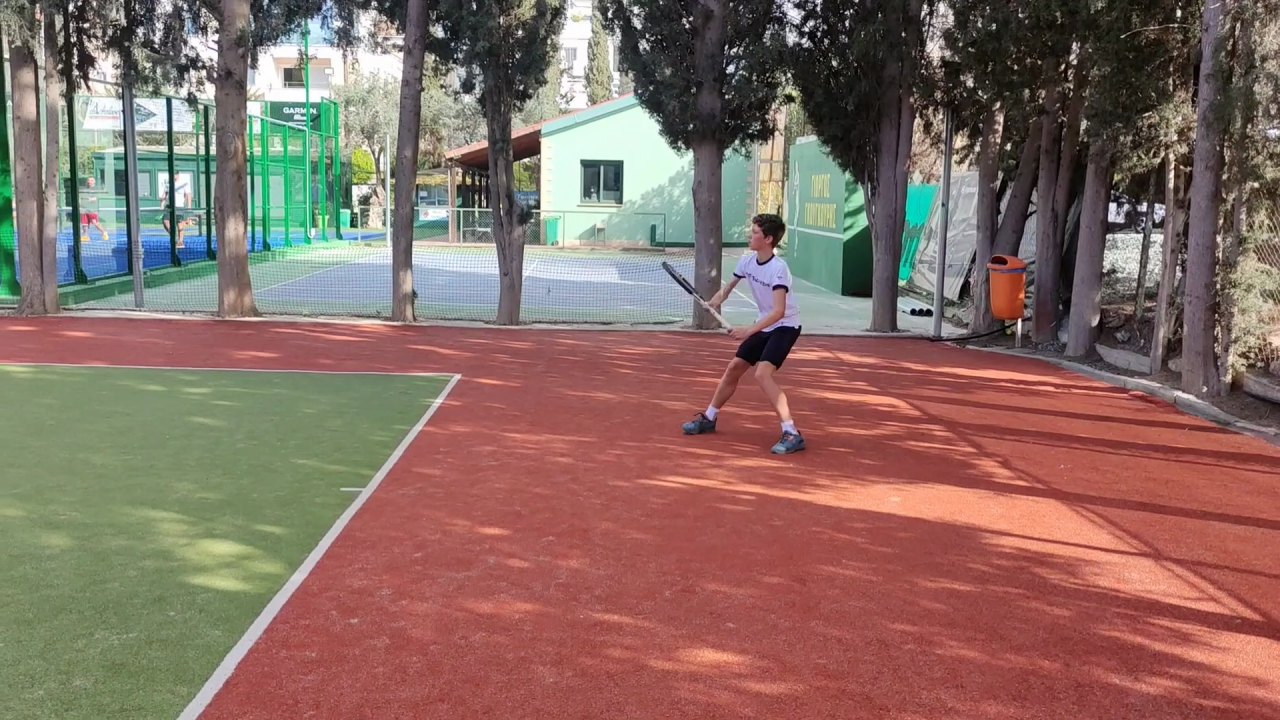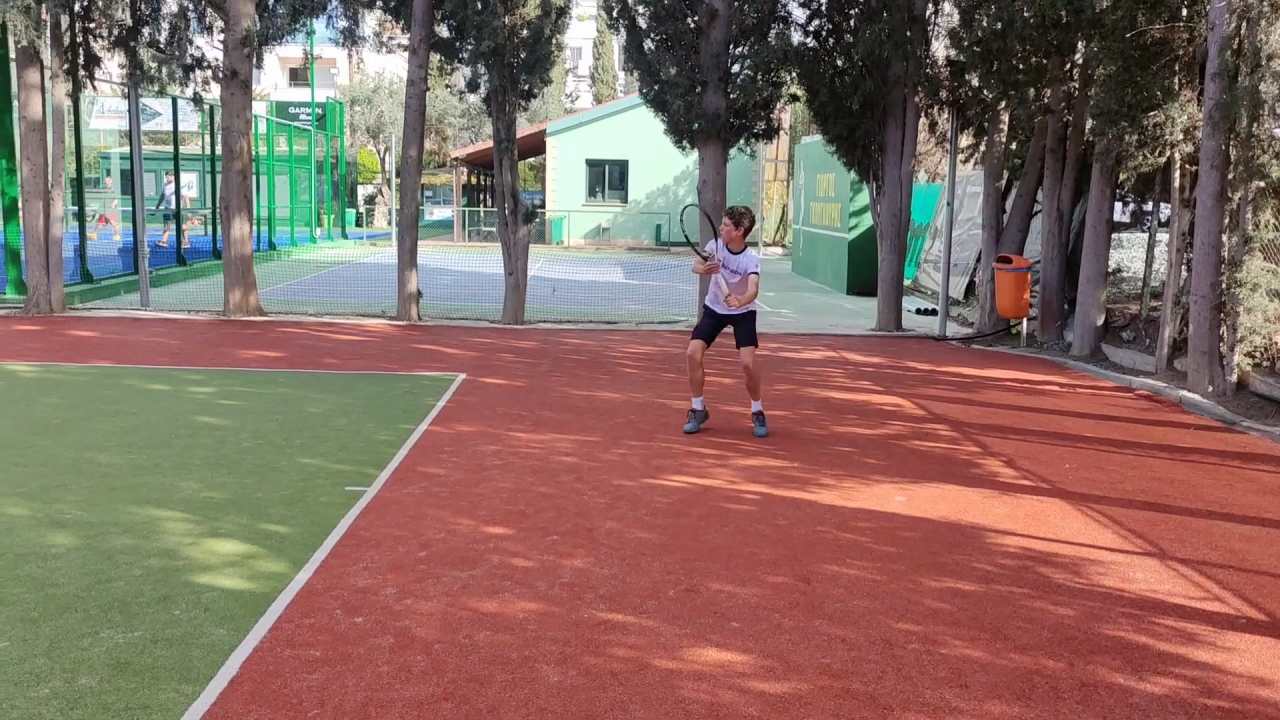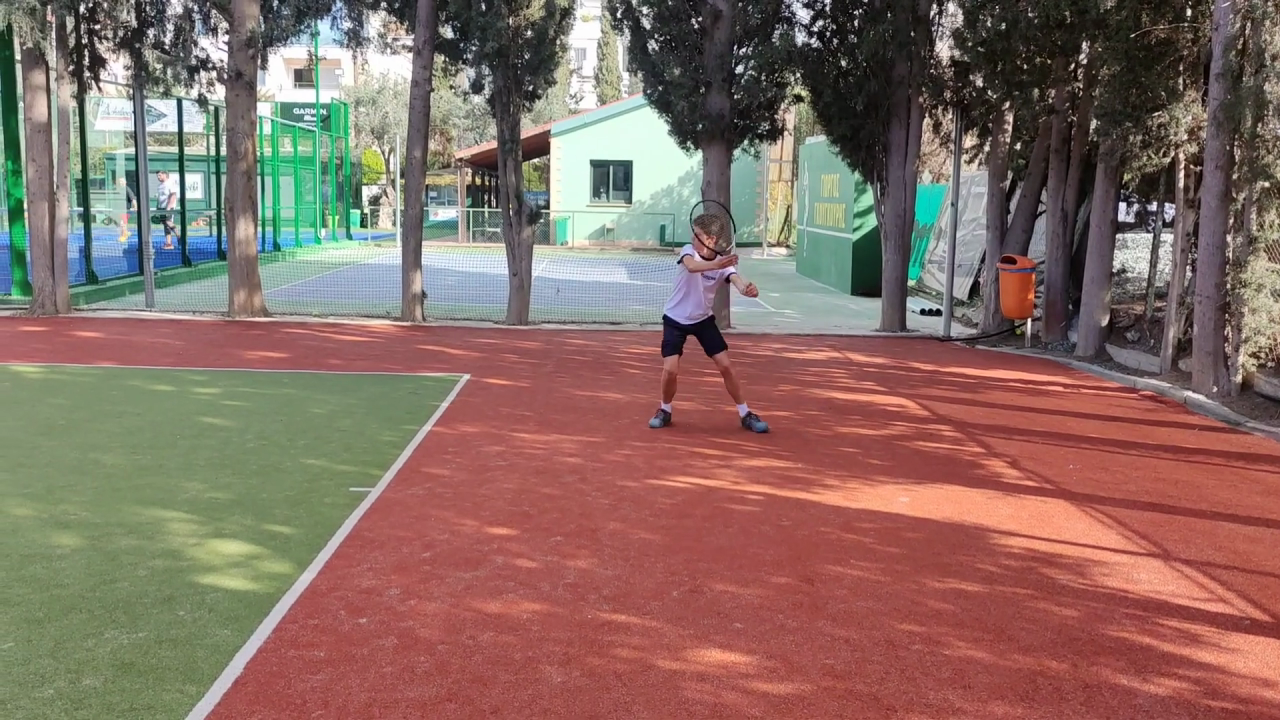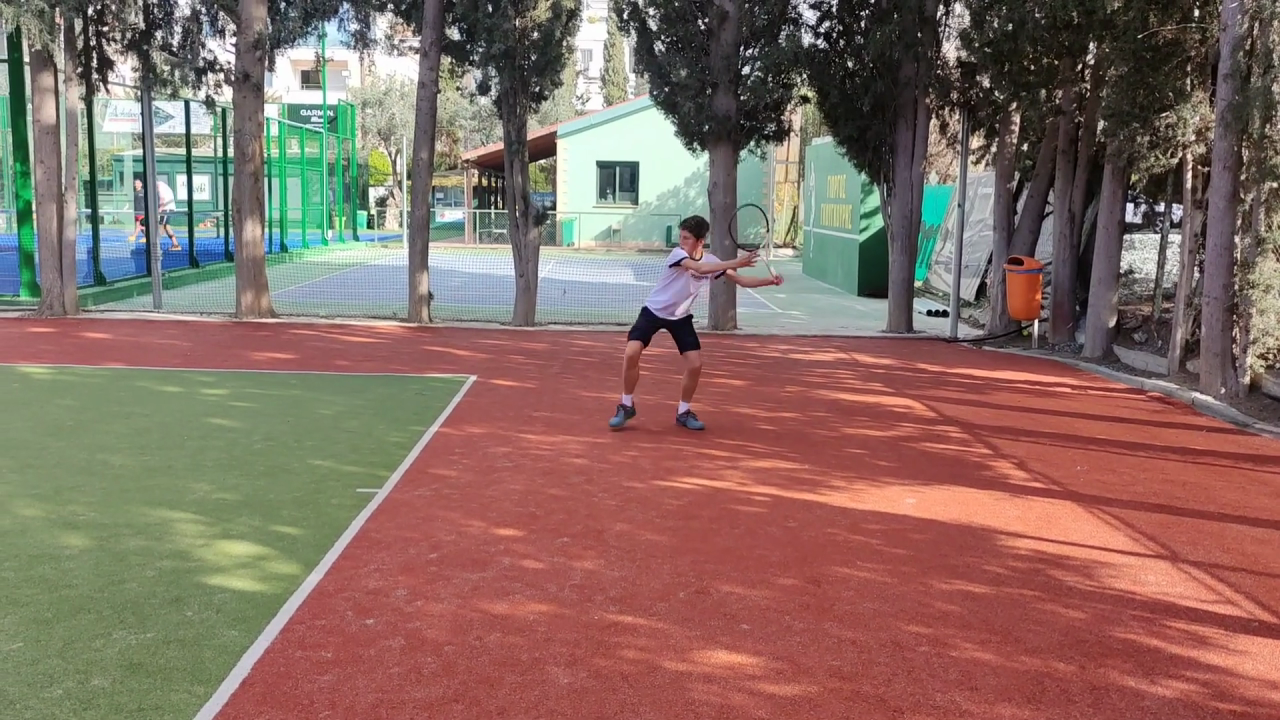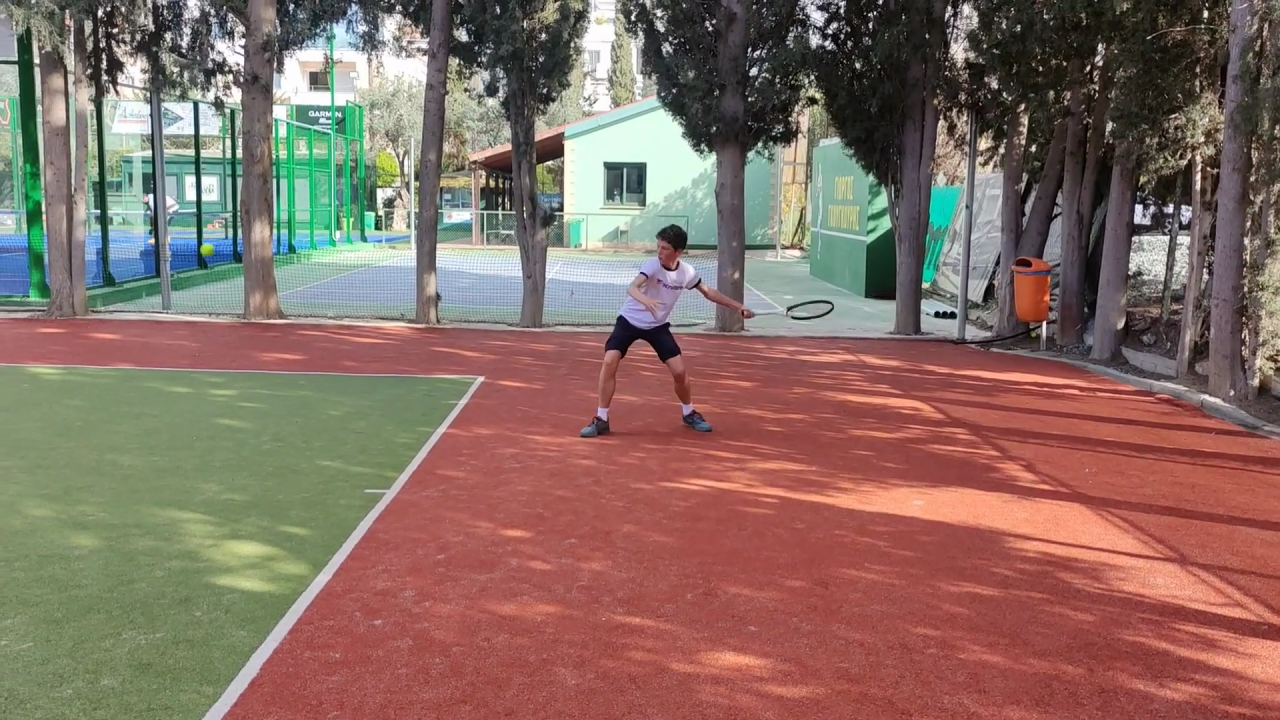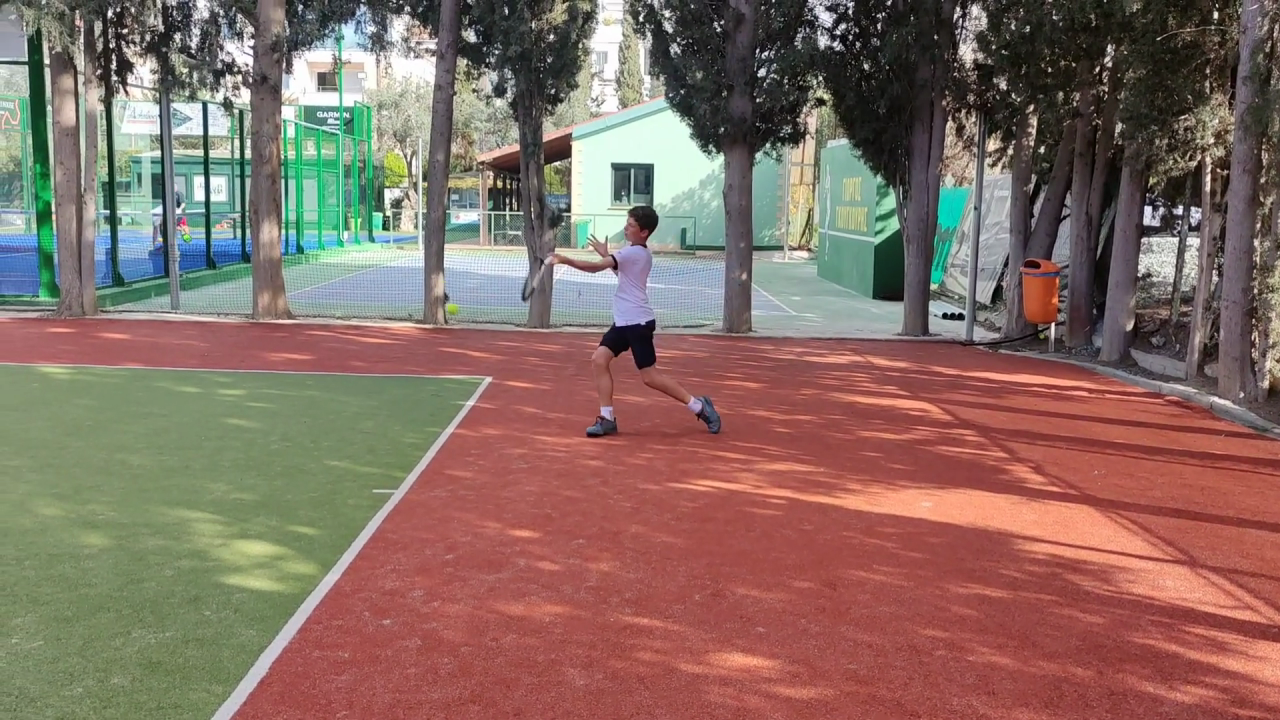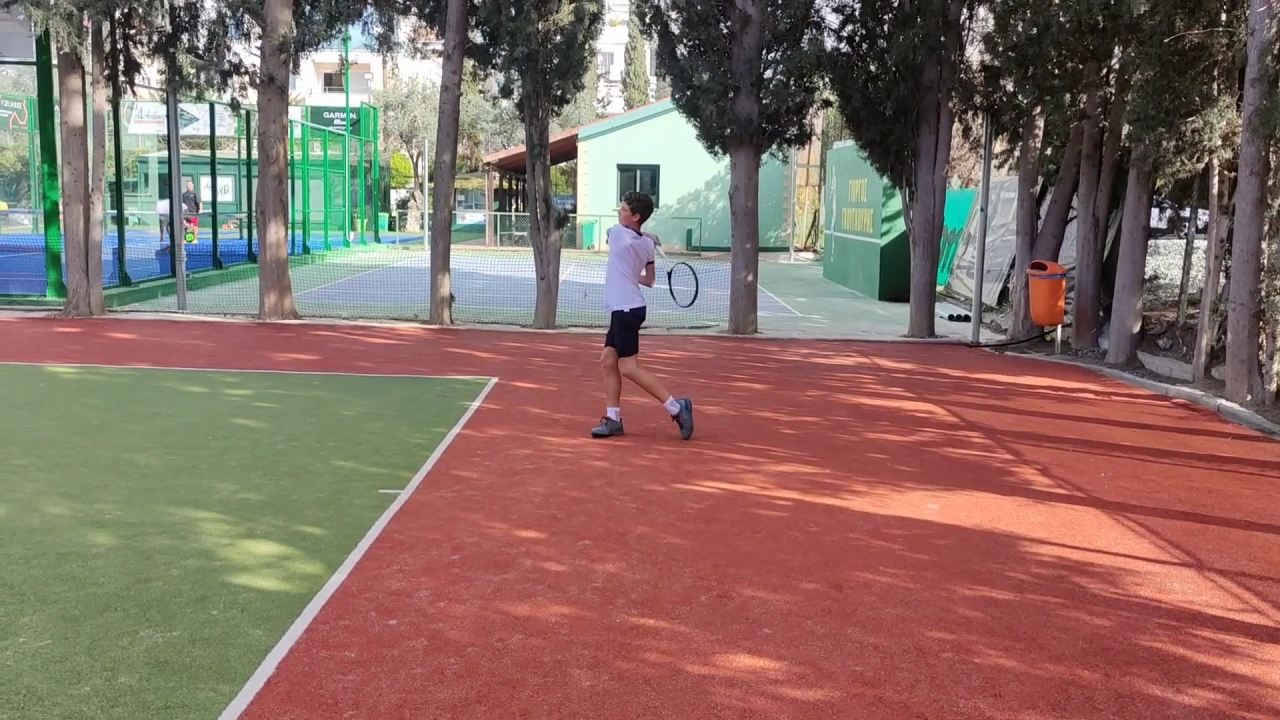
dt=0.3s
person 1, frame 1
left shoulder: (779, 269)
right shoulder: (747, 260)
left elbow: (779, 311)
right elbow: (729, 285)
left wrist: (751, 330)
right wrist: (716, 300)
left hip: (784, 327)
right hip: (764, 327)
left knee: (762, 374)
right knee: (733, 369)
left ankle: (792, 433)
right ankle: (709, 417)
person 1, frame 2
left shoulder: (751, 258)
right shoulder: (717, 245)
left elbow: (752, 290)
right elbow: (697, 265)
left wrist: (739, 299)
right wrist: (704, 268)
left hip: (742, 312)
right hip: (714, 310)
left knee: (747, 362)
right knee: (693, 354)
left ankle: (757, 413)
right ankle: (699, 410)
person 1, frame 3
left shoulder: (725, 265)
right shoulder: (688, 251)
left elbow: (740, 284)
right elbow: (691, 267)
left wrist: (749, 290)
right wrist: (715, 264)
left hip: (703, 319)
right hip: (675, 318)
left knee: (725, 365)
right knee: (670, 369)
left ankle: (745, 414)
right ankle: (665, 410)
person 1, frame 4
left shoulder: (710, 261)
right shoulder: (678, 254)
left elbow: (741, 281)
right elbow: (699, 268)
left wrist: (770, 281)
right wrist: (735, 263)
left hip: (680, 316)
right hip: (653, 311)
left knee: (694, 365)
right knee: (631, 353)
left ankle: (683, 411)
right ankle: (626, 405)
person 1, frame 5
left shoulder: (687, 272)
right shoulder: (651, 265)
left elbow: (709, 293)
right elbow: (633, 288)
left wrist: (738, 307)
right wrist: (647, 301)
left hip: (657, 326)
right hip: (629, 320)
left knee: (679, 370)
right knee: (609, 362)
left ankle: (689, 413)
right ankle: (601, 419)
person 1, frame 6
left shoulder: (636, 254)
right shoulder: (634, 251)
left elbow: (593, 266)
left wrist: (563, 259)
right wrist: (601, 255)
left hip: (639, 323)
right hip: (623, 321)
left knee: (650, 376)
right knee: (599, 360)
left ankle: (700, 406)
right ankle: (607, 419)
person 1, frame 7
left shoulder: (617, 233)
right shoulder: (647, 244)
right elbow: (649, 280)
left hip: (626, 309)
right hip: (625, 309)
left knee: (628, 368)
right knee: (607, 361)
left ankle: (677, 408)
right ankle: (613, 419)
